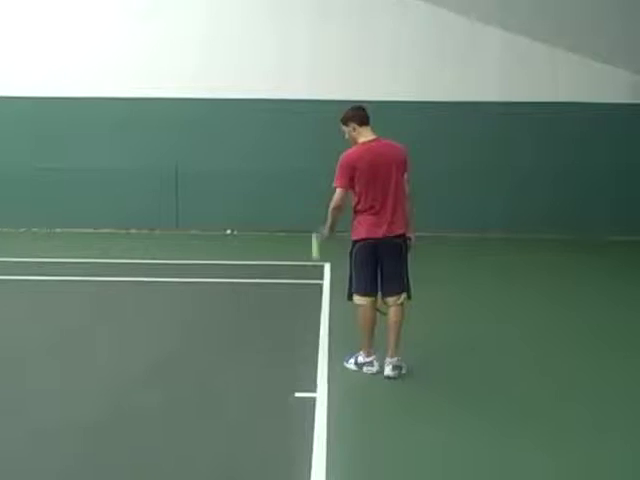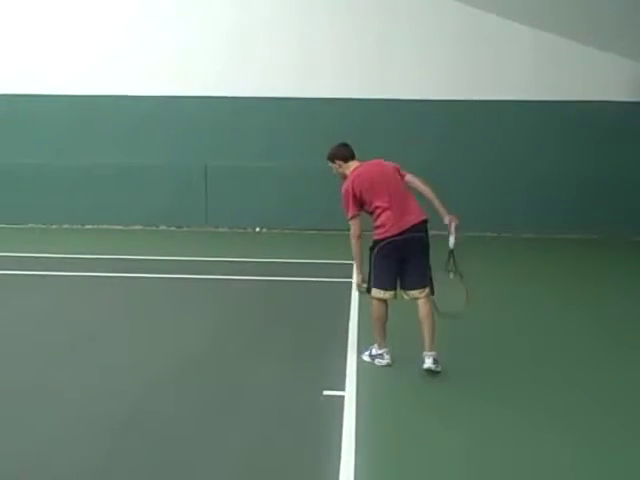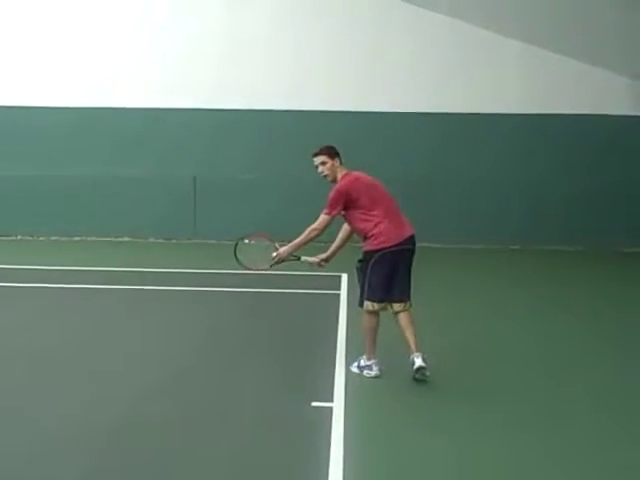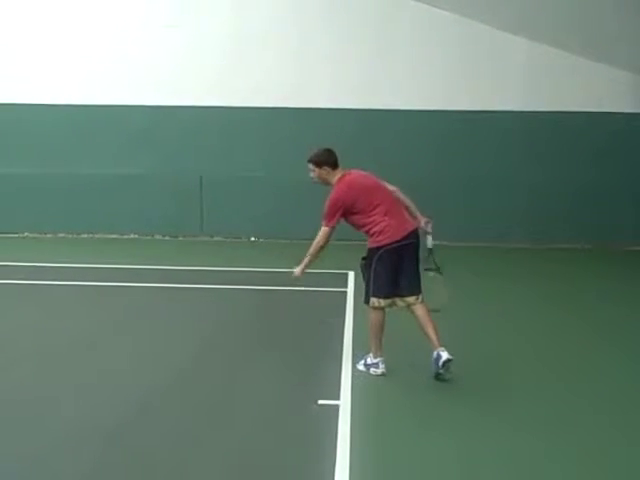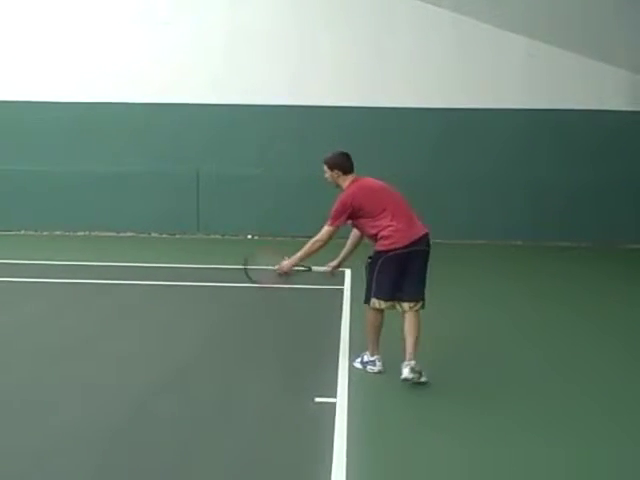
dt=1s
person 1, frame 1
left shoulder: (349, 157)
right shoulder: (398, 151)
left elbow: (338, 202)
right elbow: (405, 193)
left wrist: (329, 227)
right wrist: (408, 229)
left hip: (365, 236)
right hip: (395, 234)
left knee: (364, 299)
right knee: (395, 300)
left ankle: (367, 357)
right ankle: (393, 361)
person 1, frame 2
left shoulder: (349, 185)
right shoulder: (383, 165)
left elbow: (356, 232)
right elbow: (417, 184)
left wrist: (359, 270)
right wrist: (445, 214)
left hip: (388, 236)
right hip: (417, 228)
left knee: (379, 295)
right knee: (422, 295)
left ankle: (380, 351)
right ankle: (429, 354)
person 1, frame 3
left shoulder: (342, 188)
right shoulder: (357, 181)
left elbow: (317, 228)
right elbow: (350, 224)
left wrist: (289, 249)
right wrist: (328, 255)
left hip: (382, 246)
right hip: (405, 240)
left knee: (371, 305)
right knee: (401, 305)
left ankle: (369, 362)
right ankle: (416, 356)
person 1, frame 4
left shoulder: (337, 196)
right shoulder: (359, 176)
left elbow: (322, 239)
right elbow: (394, 192)
left wrist: (303, 266)
right wrist: (418, 218)
left hip: (385, 243)
right hip: (408, 235)
left knee: (376, 302)
right knee: (414, 298)
left ankle: (376, 360)
right ankle: (439, 351)
person 1, frame 5
left shoulder: (347, 198)
right shoulder: (368, 186)
left elbow: (322, 239)
left wrist: (292, 262)
right wrist: (339, 261)
left hip: (393, 247)
right hip: (420, 240)
left knee: (376, 303)
right knee: (411, 306)
left ankle: (372, 358)
right ankle: (410, 363)
